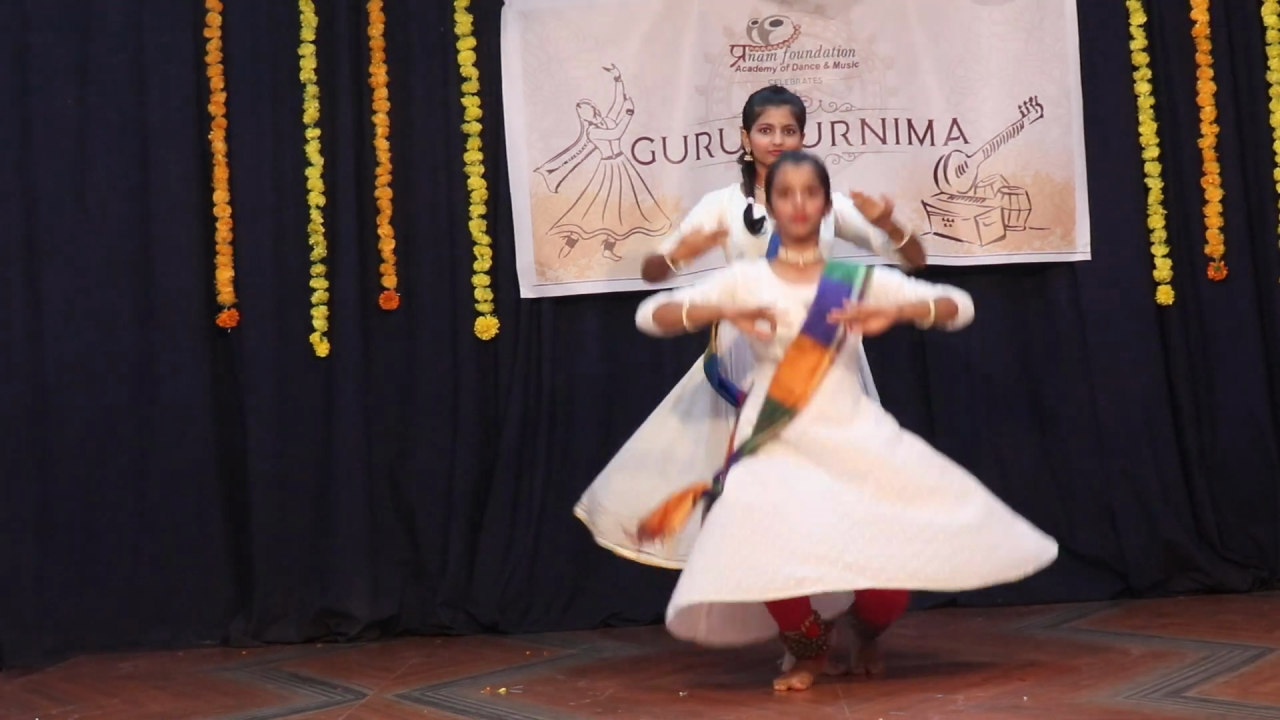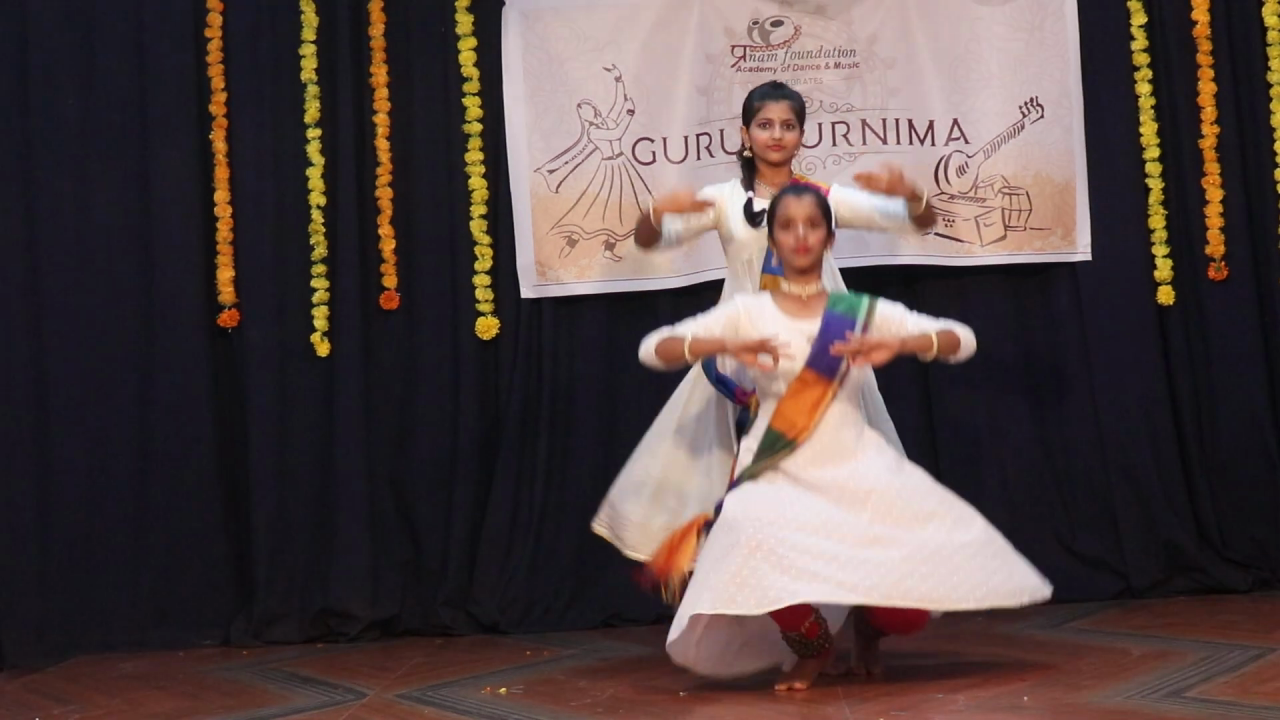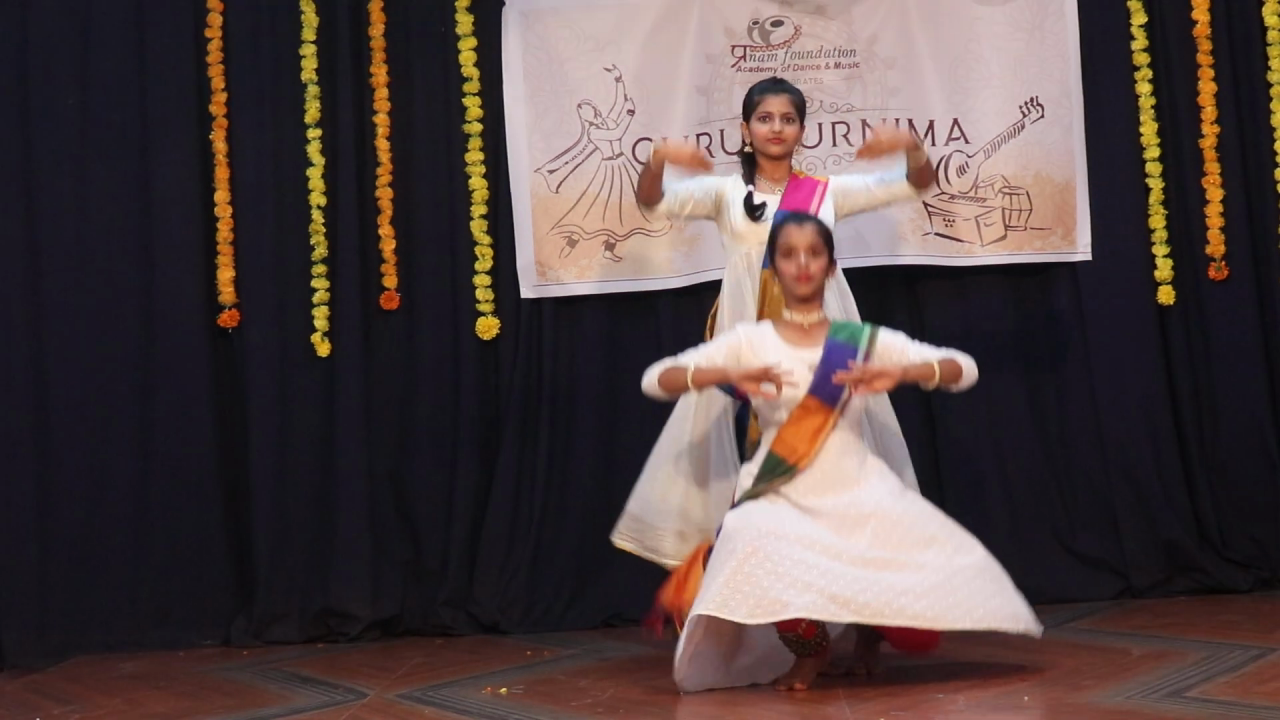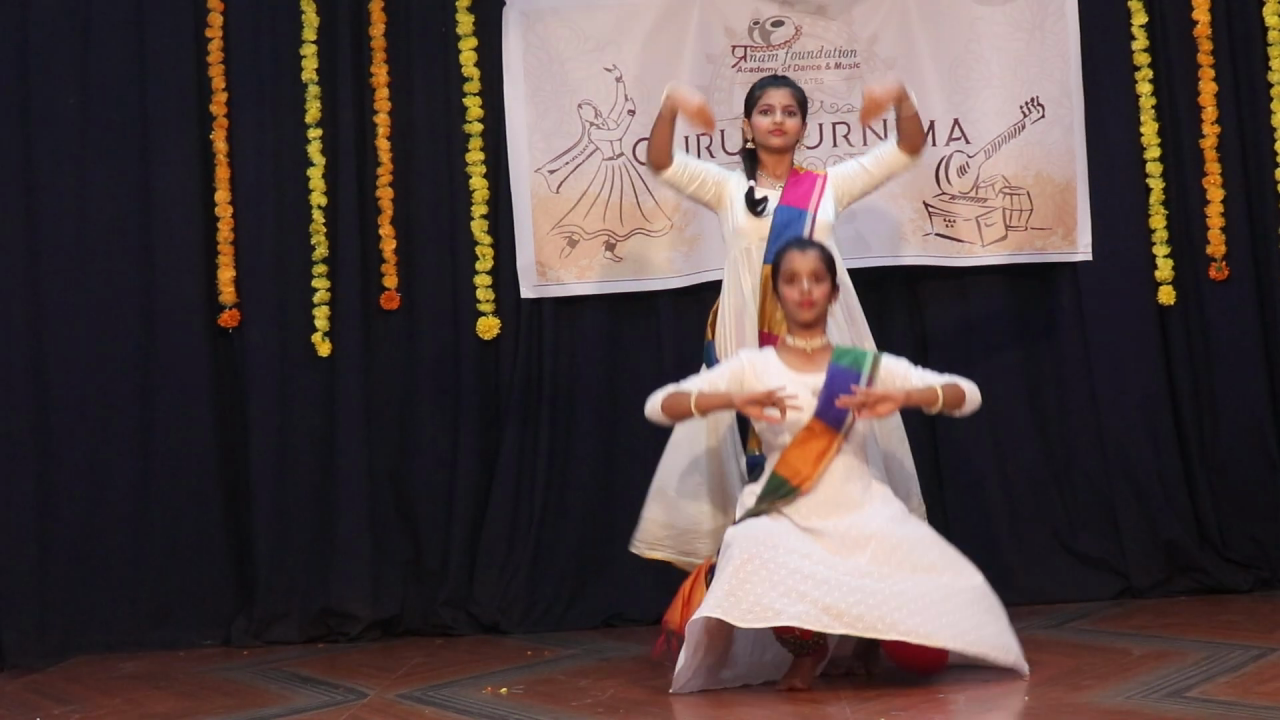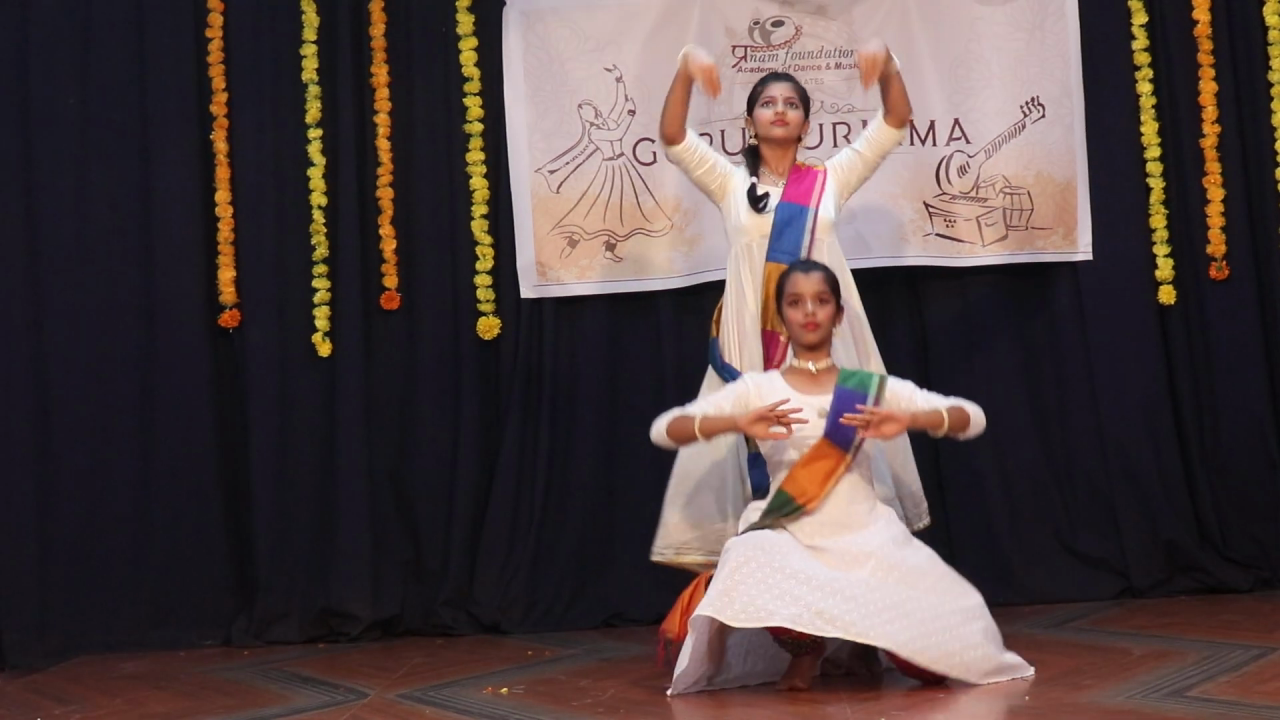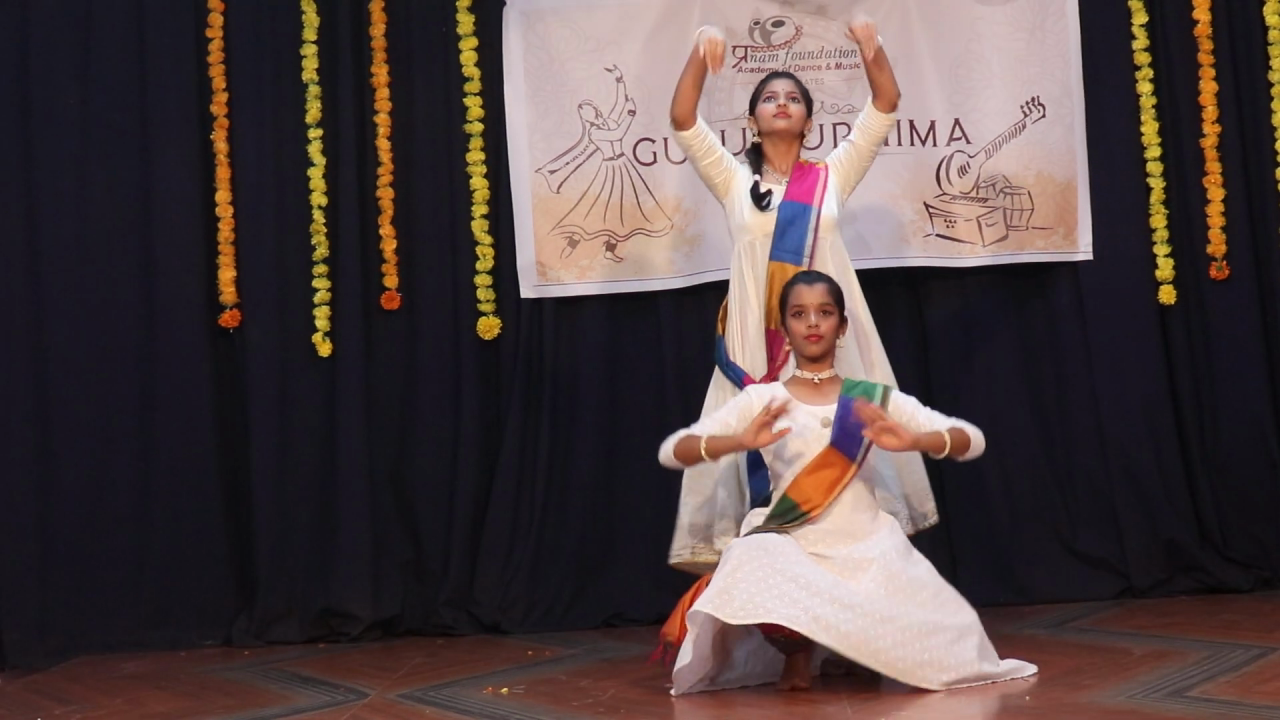
dt=0.1s
person 1, frame 1
left shoulder: (831, 204)
right shoulder: (721, 206)
left elbow: (913, 258)
right elbow: (652, 271)
left wrist: (890, 227)
right wrist: (680, 249)
right hip: (746, 373)
left ankle: (865, 631)
person 1, frame 2
left shoulder: (827, 198)
right shoulder: (724, 199)
left elbow: (920, 220)
right elbow: (649, 240)
left wrist: (905, 189)
right wrist: (660, 210)
person 1, frame 3
left shoulder: (829, 191)
right shoulder: (724, 193)
left elbow: (915, 183)
right elbow: (651, 198)
left wrist: (908, 148)
right wrist: (659, 158)
person 1, frame 4
left shoulder: (830, 185)
right shoulder: (728, 189)
left elbow: (907, 150)
right elbow: (659, 163)
left wrist: (900, 101)
right wrist: (669, 109)
right hip: (750, 350)
right knee: (756, 470)
person 1, frame 5
left shoulder: (832, 179)
right shoulder: (731, 184)
left elbow: (894, 125)
right elbow: (673, 138)
left wrist: (888, 68)
right wrist: (683, 75)
left hip: (823, 347)
right hip: (753, 350)
right knee: (759, 469)
person 1, frame 6
left shoulder: (833, 174)
right shoulder: (734, 180)
left elbow: (885, 106)
right elbow: (682, 121)
left wrist: (873, 49)
right wrist: (698, 58)
right hip: (758, 344)
right knee: (761, 463)
person 2, frame 1
left shoulder: (862, 280)
right shoulder: (744, 280)
left elbow: (961, 307)
right elbow: (650, 316)
left wrist: (894, 313)
right wrist: (729, 314)
left hip: (855, 443)
right hip: (778, 448)
left knee: (902, 550)
right knee: (763, 550)
right ankle: (807, 650)
person 2, frame 2
left shoulder: (864, 312)
right shoulder: (746, 312)
left elbow: (962, 340)
right elbow: (653, 350)
left wrist: (897, 344)
right wrist: (725, 347)
left hip: (857, 473)
right hip: (781, 479)
left knee: (922, 574)
right knee: (755, 547)
right ankle: (810, 648)
person 2, frame 3
left shoulder: (865, 340)
right shoulder: (749, 341)
left elbow: (965, 369)
right elbow: (654, 380)
left wrist: (900, 373)
right wrist: (727, 376)
left hip: (859, 497)
right hip: (782, 501)
right knee: (751, 545)
left ankle: (869, 630)
right ankle: (808, 647)
person 2, frame 4
left shoulder: (868, 367)
right shoulder: (752, 367)
left elbow: (967, 395)
right elbow: (658, 406)
left wrist: (902, 398)
right wrist: (731, 402)
left hip: (864, 521)
right hip: (786, 525)
left knee: (928, 643)
right knee: (751, 558)
left ankle: (868, 632)
right ankle: (806, 648)
person 2, frame 5
left shoulder: (873, 388)
right shoulder: (758, 388)
left elbow: (973, 419)
right elbow: (662, 430)
left wrist: (909, 420)
right wrist: (737, 424)
left hip: (866, 540)
right hip: (790, 540)
left knee: (929, 663)
right knee: (749, 563)
left ankle: (868, 638)
right ankle: (804, 650)
person 2, frame 6
left shoulder: (877, 398)
right shoulder: (761, 401)
left elbow: (973, 442)
right elbow: (670, 454)
left wrist: (910, 440)
right wrist: (740, 442)
left hip: (868, 550)
right hip: (792, 550)
left knee: (936, 662)
right knee: (752, 562)
left ankle: (864, 645)
right ankle: (794, 651)
person 3, frame 1
left shoulder: (608, 120)
right shoulder: (592, 132)
left elbow: (619, 100)
right elbow: (617, 133)
left wrist: (618, 79)
right wrist: (628, 113)
left hip: (621, 166)
right hip: (609, 169)
left knee: (619, 205)
right knee: (596, 205)
left ankle: (608, 248)
right ankle: (570, 242)
person 3, frame 2
left shoulder: (607, 120)
right shoulder: (591, 132)
left elbow: (620, 100)
right elbow: (616, 134)
left wrist: (618, 79)
right wrist: (628, 113)
left hip: (622, 165)
right hip: (609, 169)
left knee: (616, 206)
right knee: (600, 206)
left ankle: (608, 248)
right ankle: (569, 243)
person 3, frame 3
left shoulder: (607, 120)
right shoulder: (593, 133)
left elbow: (620, 100)
right elbow: (618, 135)
left wrist: (618, 79)
right wrist: (627, 114)
left hip: (622, 165)
right hip: (609, 169)
left knee: (617, 205)
right knee: (597, 204)
left ankle: (609, 249)
right ankle: (570, 244)
person 3, frame 4
left shoulder: (609, 121)
right shoulder: (593, 133)
left elbow: (620, 101)
right elbow: (618, 134)
left wrist: (619, 79)
right wrist: (629, 114)
left hip: (622, 166)
right hip: (610, 169)
left knee: (619, 206)
right knee: (599, 206)
left ankle: (609, 249)
right ankle: (571, 242)
person 3, frame 5
left shoulder: (609, 121)
right shoulder: (593, 133)
left elbow: (620, 101)
right elbow: (618, 134)
left wrist: (619, 79)
right wrist: (629, 114)
left hip: (623, 166)
right hip: (610, 170)
left knee: (618, 206)
right knee: (599, 206)
left ankle: (609, 249)
right ankle: (572, 242)
person 3, frame 6
left shoulder: (609, 121)
right shoulder: (593, 133)
left elbow: (621, 101)
right elbow: (618, 134)
left wrist: (619, 80)
right wrist: (630, 114)
left hip: (623, 166)
right hip: (611, 169)
left knee: (618, 207)
right knee: (599, 206)
left ankle: (610, 249)
right ankle: (572, 242)
